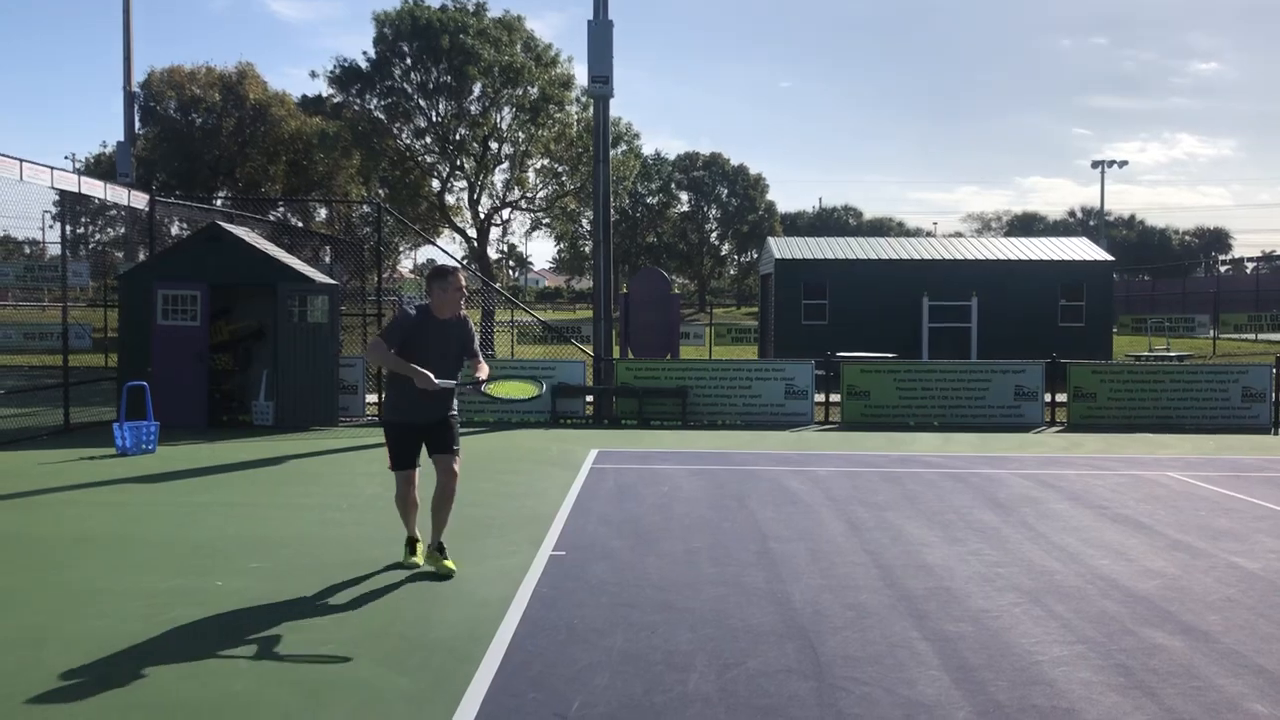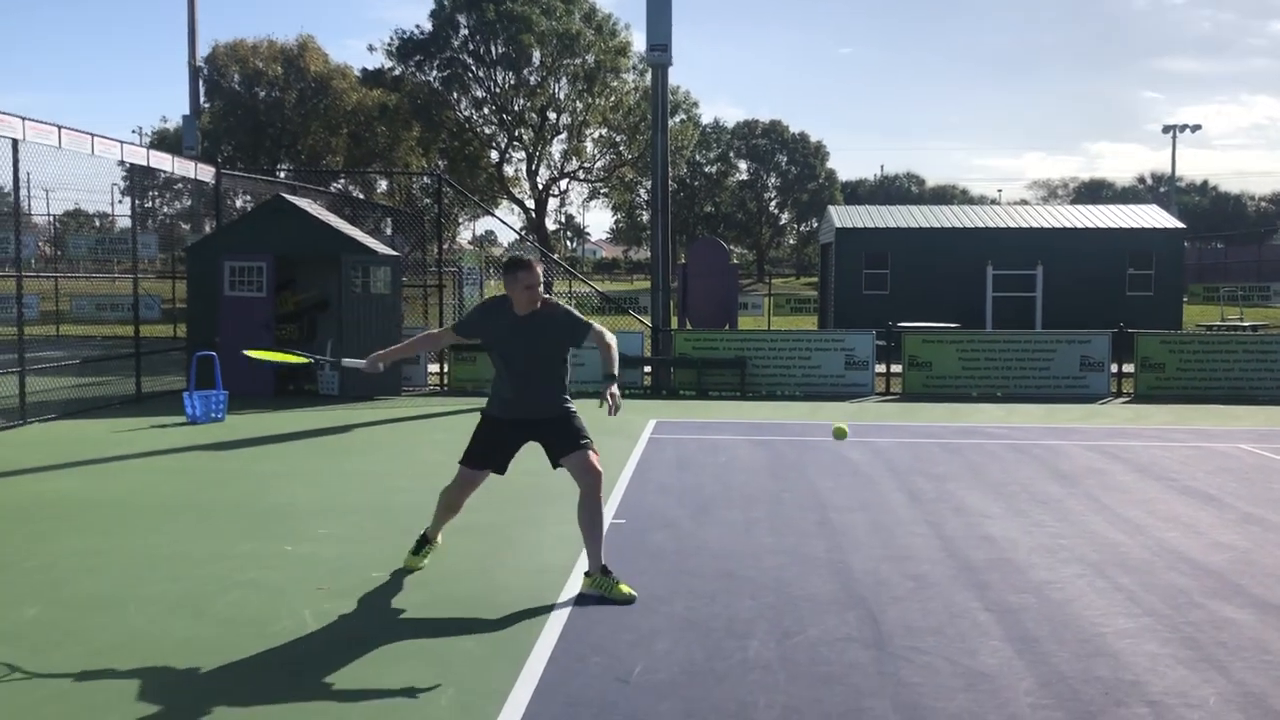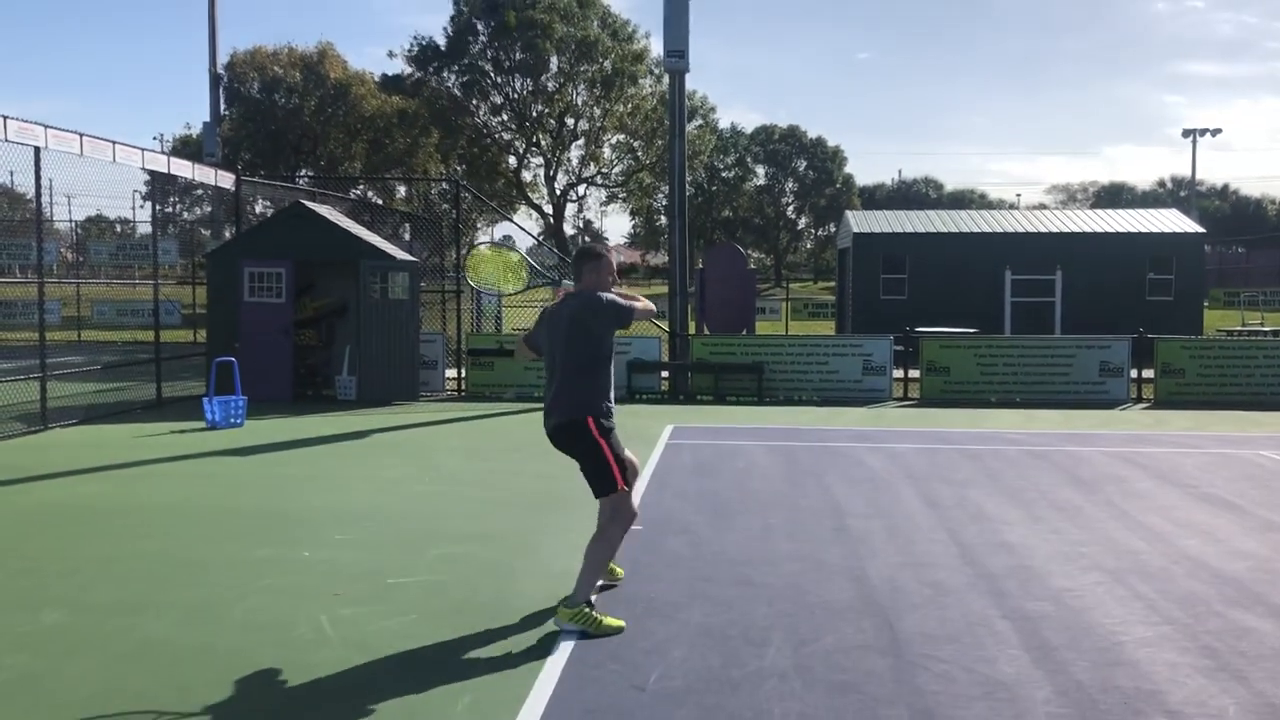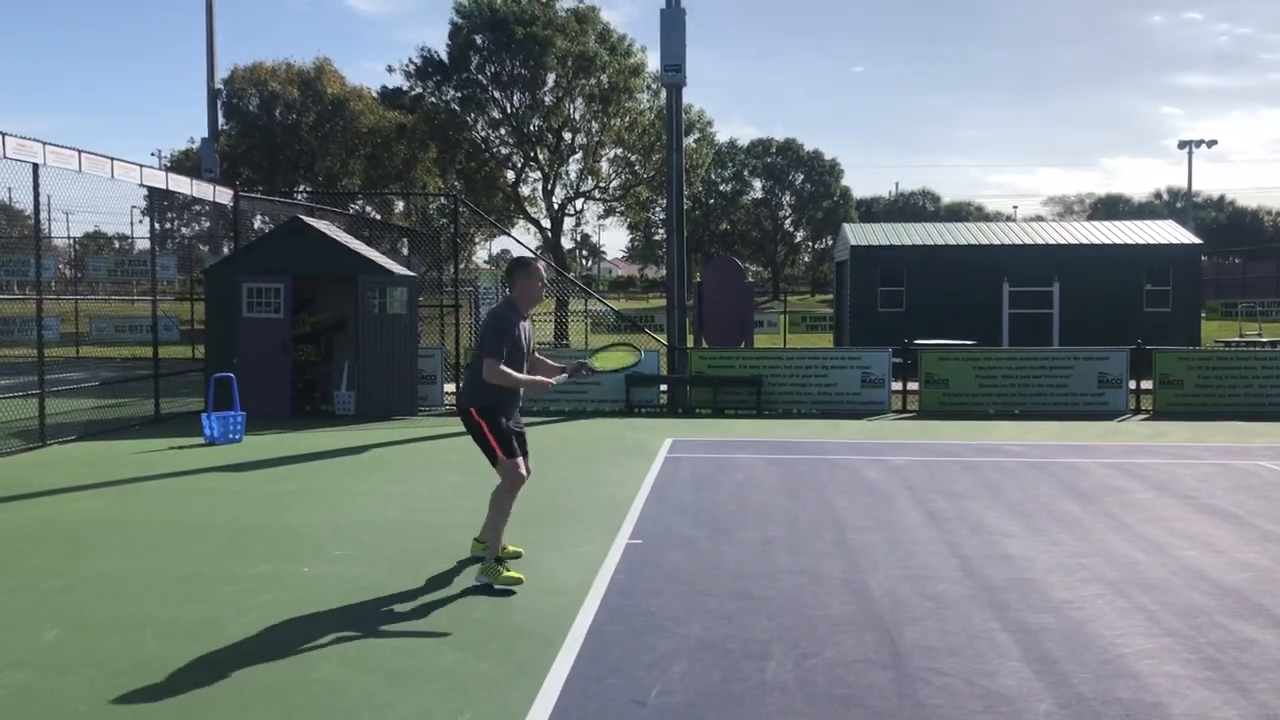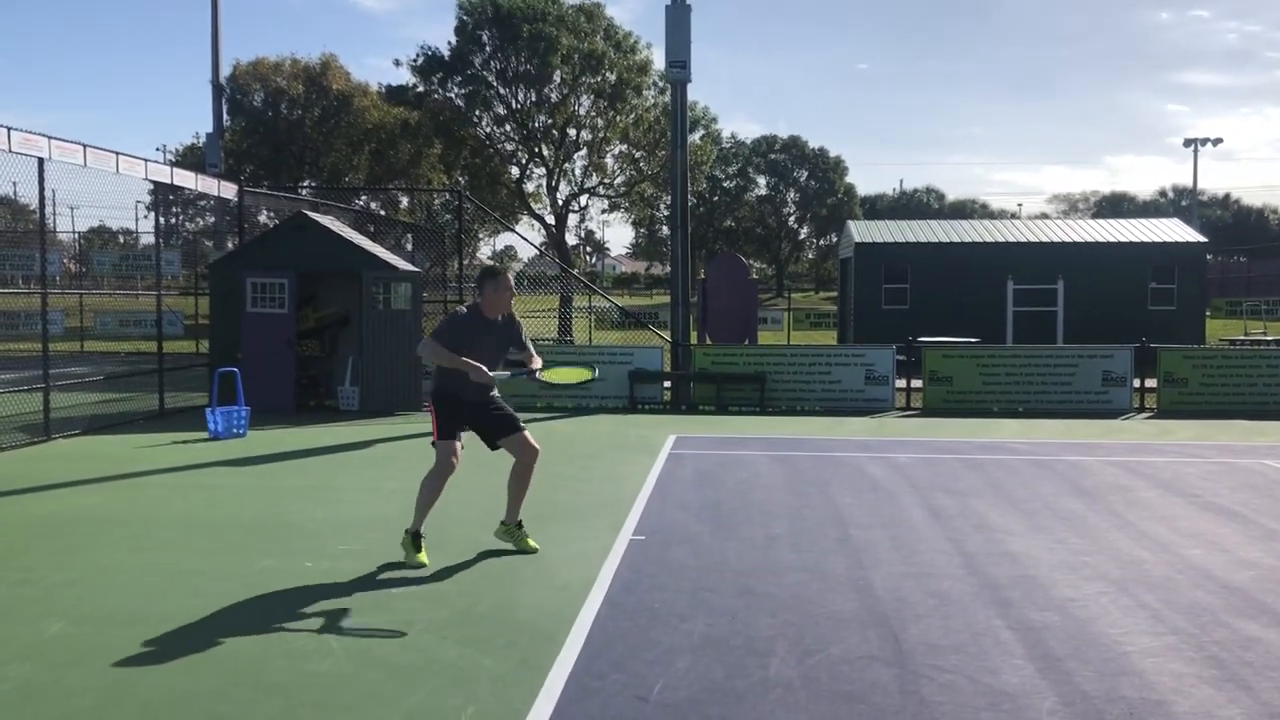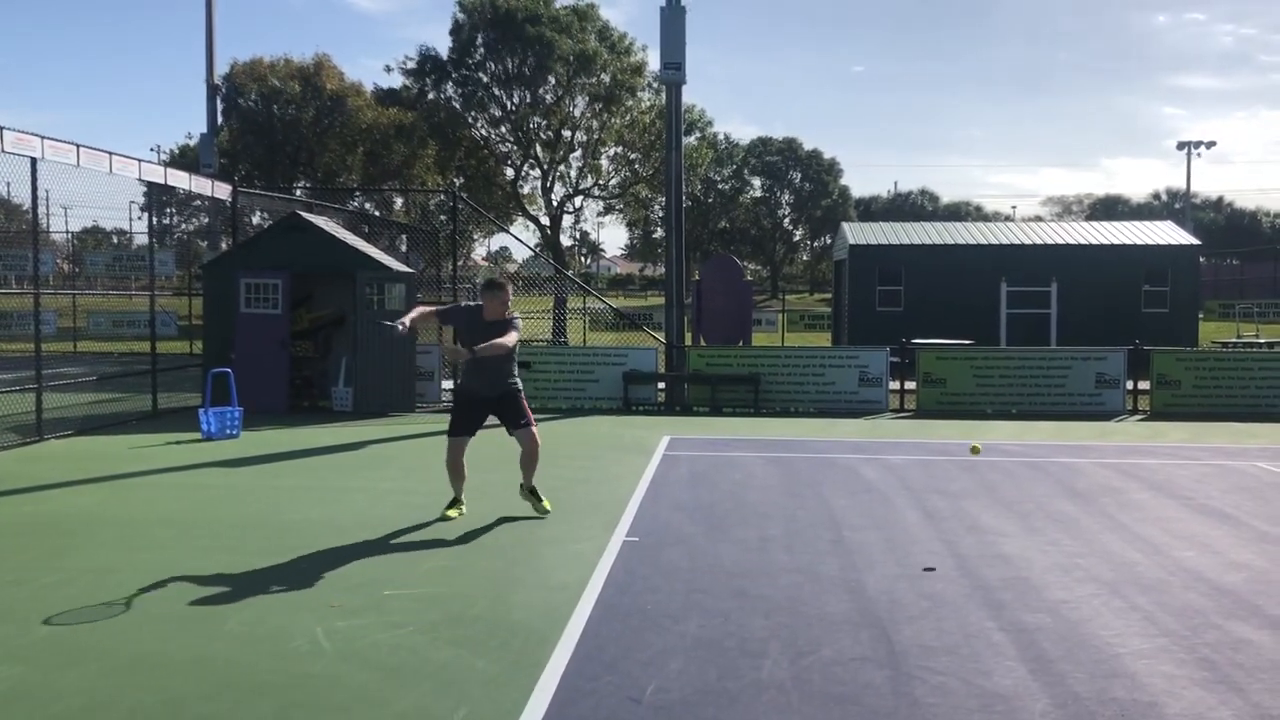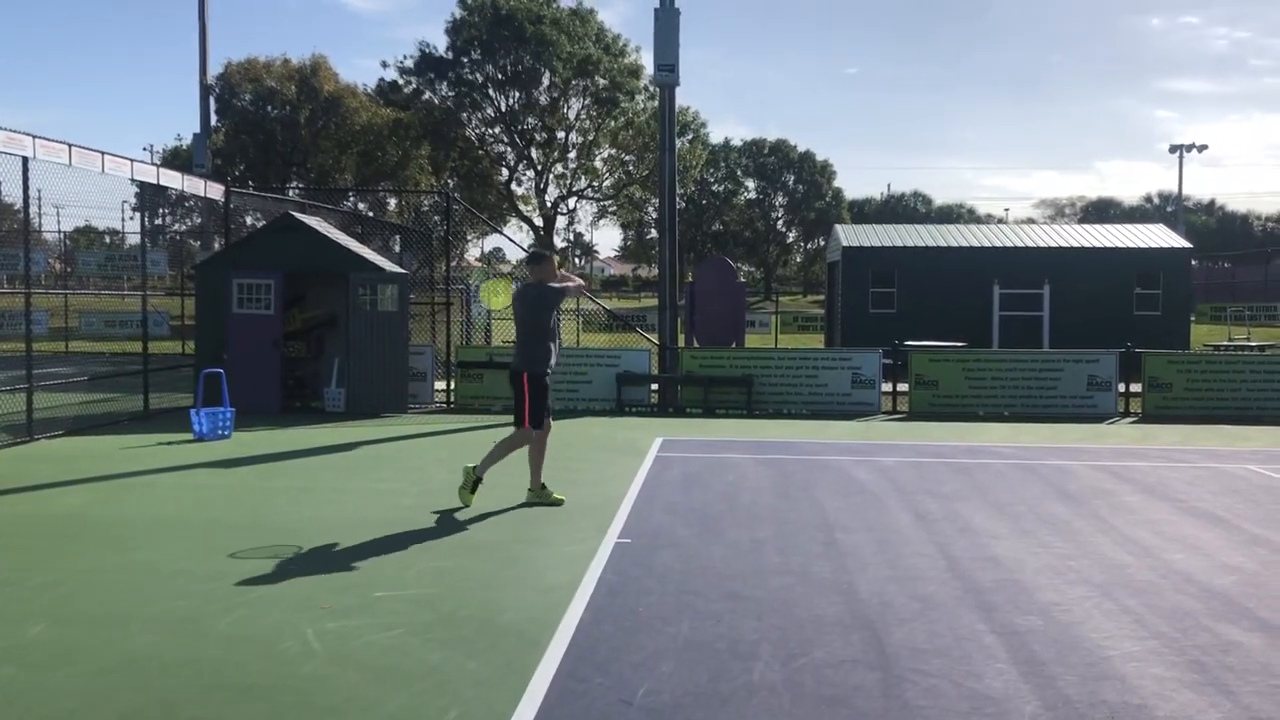
dt=0.7s
person 1, frame 1
left shoulder: (463, 324)
right shoulder: (409, 318)
left elbow: (478, 363)
right elbow: (372, 351)
left wrist: (480, 374)
right wrist: (414, 371)
left hip: (442, 412)
right hip: (401, 415)
left knee: (449, 472)
right knee: (406, 484)
left ankle: (436, 546)
right ankle: (413, 538)
person 1, frame 2
left shoulder: (557, 313)
right shoulder: (488, 314)
left elbow: (604, 339)
right elbow: (439, 338)
left wrist: (611, 379)
right wrist: (389, 354)
left hip: (553, 409)
right hip: (504, 413)
left knee: (591, 476)
right knee: (462, 486)
left ankle: (597, 574)
right ankle: (430, 537)
person 1, frame 3
left shoulder: (553, 312)
right shoulder: (598, 304)
left elbow: (524, 351)
right elbow: (648, 309)
right wrist: (611, 289)
left hip: (562, 421)
right hip: (584, 419)
left knee: (629, 469)
right knee: (621, 510)
left ankle: (599, 562)
right ankle: (576, 605)
person 1, frame 4
left shoulder: (523, 318)
right shoulder: (501, 319)
left elbow: (531, 359)
right elbow: (491, 373)
left wrist: (565, 369)
right wrist: (535, 382)
left hip: (505, 407)
right hip: (481, 407)
left knee: (519, 475)
right knee: (514, 477)
left ankle: (485, 539)
right ankle: (490, 565)
person 1, frame 5
left shoulder: (510, 322)
right shoulder: (461, 318)
left elbow: (530, 356)
right elbow: (426, 349)
left wrist: (534, 367)
right wrist: (467, 365)
left hip: (485, 398)
right hip: (449, 397)
left knee: (529, 451)
right knee: (447, 461)
left ankle: (510, 524)
right ankle: (414, 534)
person 1, frame 6
left shoulder: (512, 322)
right shoulder: (464, 313)
left elbow: (506, 344)
right elbow: (426, 311)
left wrist: (470, 353)
right wrist: (407, 320)
left hip: (507, 390)
right hip: (470, 392)
left knee: (531, 441)
right knee: (455, 448)
left ankle: (528, 488)
right ankle: (458, 499)
person 1, frame 7
left shoulder: (525, 292)
right shoulder: (541, 292)
right elbow: (577, 286)
right wrist: (567, 278)
left hip: (538, 371)
right hip: (528, 373)
left knee: (543, 428)
right knee: (525, 435)
left ankle: (536, 489)
right ankle: (476, 473)
